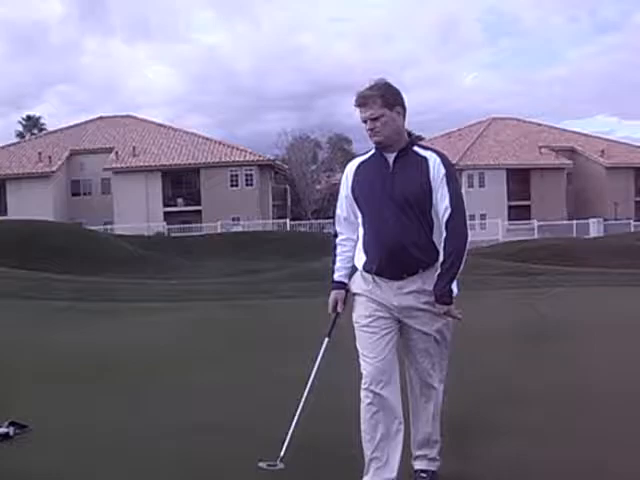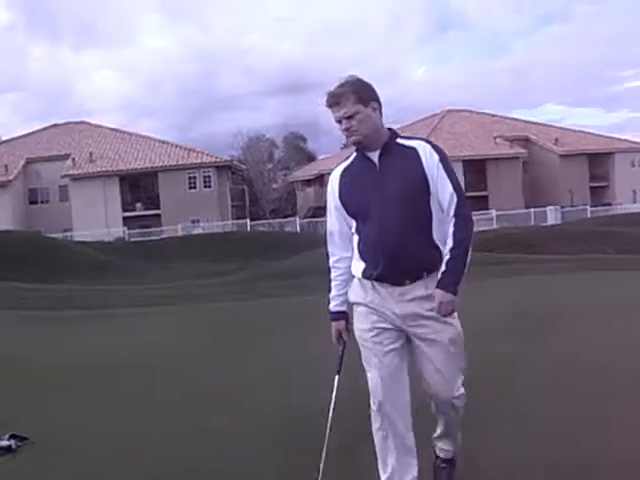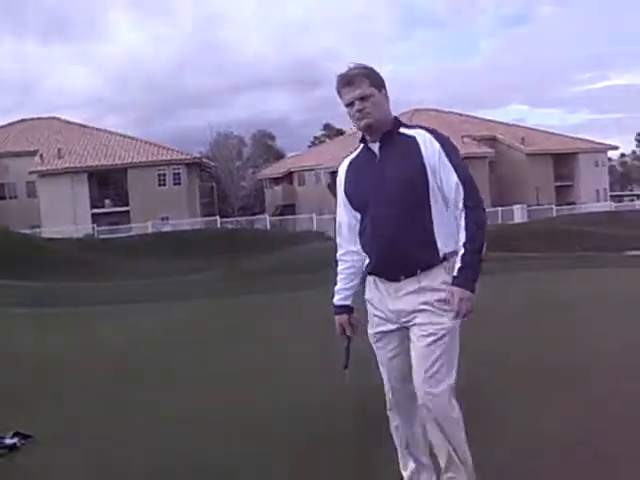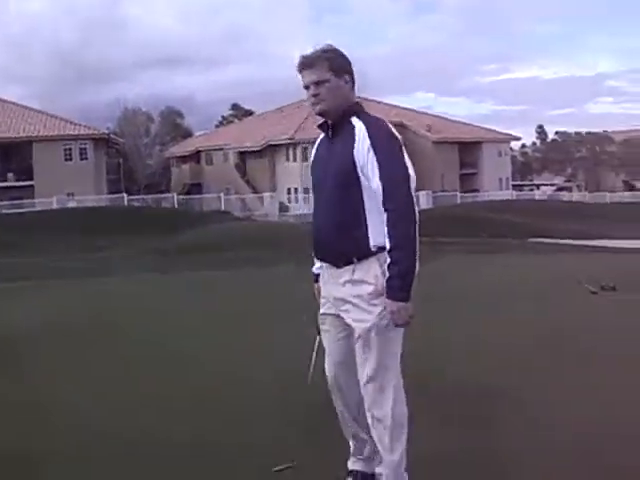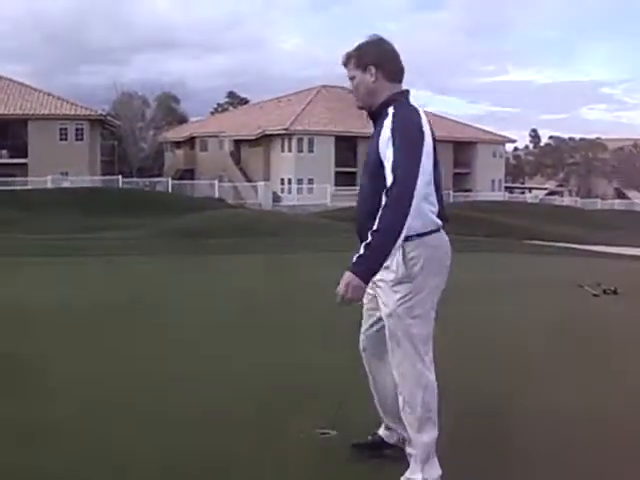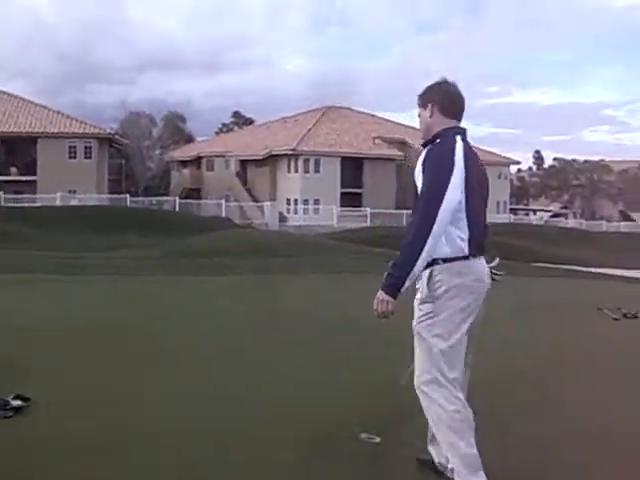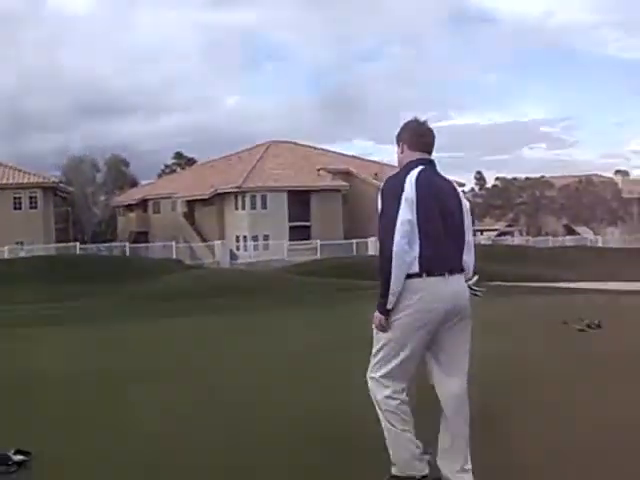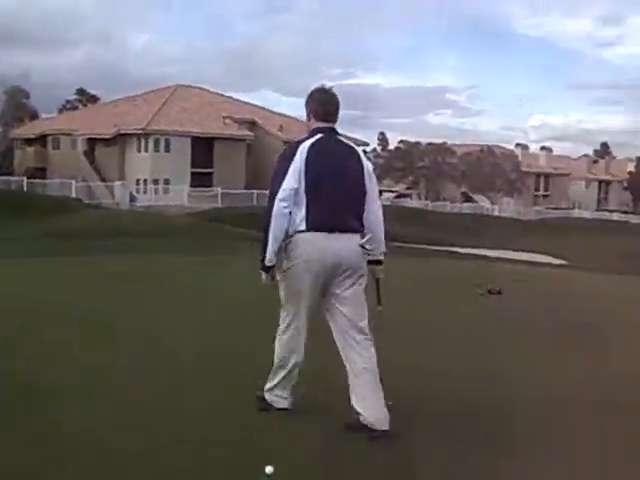
dt=0.3s
person 1, frame 1
left shoulder: (433, 164)
right shoulder: (356, 171)
left elbow: (455, 228)
right elbow: (346, 231)
left wrist: (445, 290)
right wrist: (340, 281)
left hip: (423, 287)
right hip: (371, 290)
left knee: (426, 380)
right knee: (376, 384)
person 1, frame 2
left shoulder: (424, 154)
right shoulder: (341, 178)
left elbow: (459, 218)
right elbow: (340, 247)
left wrist: (450, 282)
right wrist: (338, 307)
left hip: (428, 291)
right hip: (372, 298)
left knee: (445, 388)
right knee: (385, 400)
left ankle: (446, 447)
person 1, frame 3
left shoulder: (428, 144)
right shoulder: (349, 169)
left elbow: (471, 207)
right elbow: (349, 240)
left wrist: (466, 278)
right wrist: (343, 300)
left hip: (434, 287)
right hip: (381, 294)
left knee: (435, 394)
right knee: (398, 397)
person 1, frame 4
left shoulder: (372, 133)
right shoulder: (322, 144)
left elbow: (400, 210)
left wrist: (400, 288)
right wrist: (319, 272)
left hip: (373, 276)
right hip: (334, 277)
left knee: (379, 385)
right knee: (339, 378)
person 1, frame 5
left shoulder: (405, 122)
right shoulder: (390, 122)
left elbow: (402, 201)
left wrist: (361, 268)
left hip: (412, 257)
right hip: (394, 256)
left knee: (410, 362)
right knee: (373, 346)
right ankle: (396, 432)
person 1, frame 6
left shoulder: (439, 152)
right shoulder: (467, 154)
left elbow: (427, 224)
left wrist: (392, 284)
left hip: (447, 277)
right hip: (468, 270)
left knee: (436, 381)
right knee: (444, 375)
person 1, frame 7
left shoulder: (399, 182)
right shoulder: (451, 189)
left elbow: (395, 245)
right elbow: (467, 247)
left wrist: (385, 303)
left hip: (417, 291)
right hip: (456, 290)
left knee: (384, 380)
right knee: (453, 383)
person 1, frame 8
left shoulder: (296, 153)
right shoulder: (357, 156)
left elbow: (279, 208)
right elbow: (372, 209)
left wrist: (269, 260)
right wrist: (376, 254)
left hip: (307, 247)
right hip: (349, 248)
left knee: (292, 327)
right knee: (355, 333)
left ankle: (277, 395)
right ankle: (375, 416)
